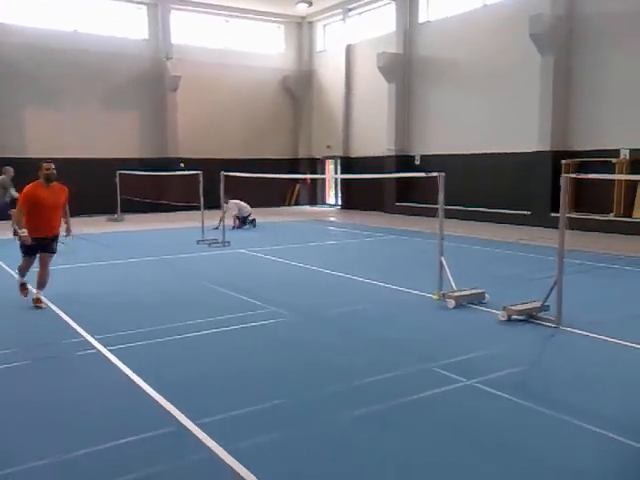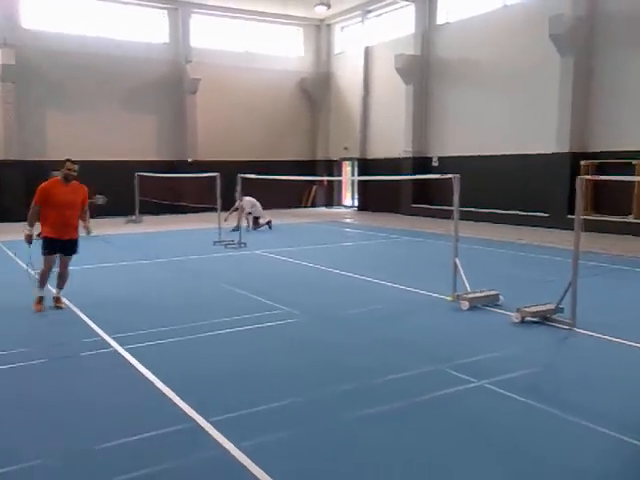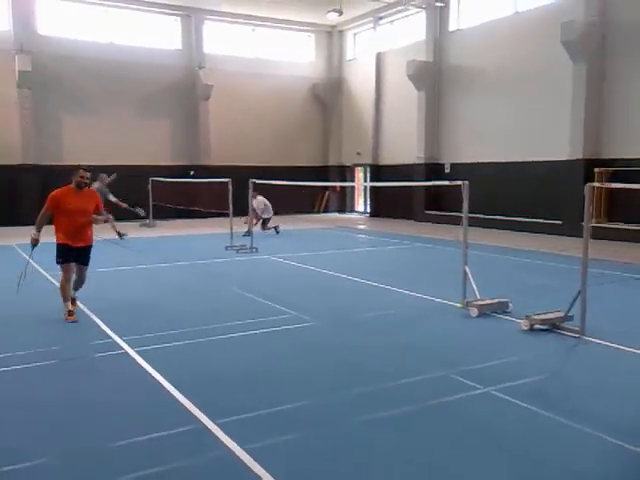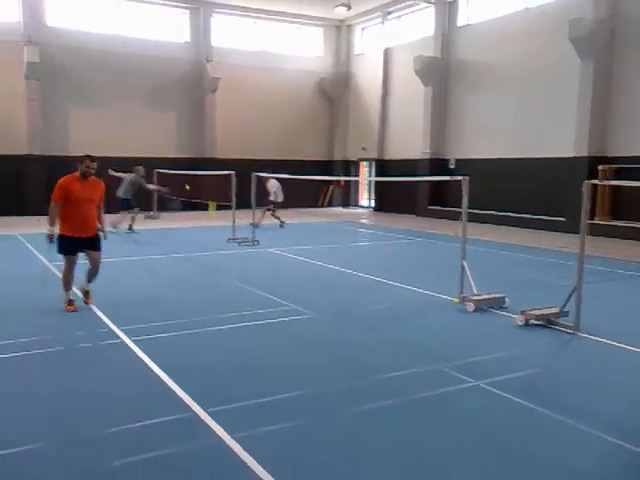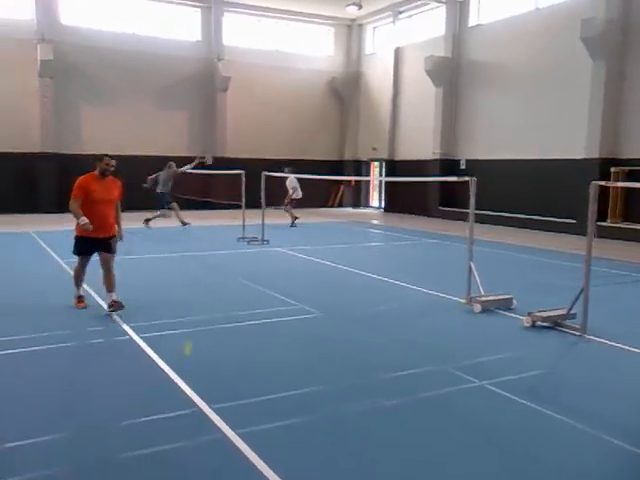
dt=0.2s
person 1, frame 1
left shoulder: (62, 189)
right shoulder: (30, 190)
left elbow: (64, 207)
right elbow: (19, 213)
left wrist: (68, 224)
right wrist: (23, 233)
left hip: (51, 235)
right hip: (31, 236)
left knee: (44, 266)
right knee: (27, 264)
left ankle: (38, 297)
right ankle: (22, 280)
person 1, frame 2
left shoulder: (81, 189)
right shoulder: (46, 187)
left elbow: (84, 210)
right elbow: (34, 209)
left wrist: (86, 223)
right wrist: (29, 230)
left hip: (71, 236)
right hip: (50, 234)
left knee: (64, 267)
right knee: (48, 267)
left ankle: (57, 296)
right ankle: (40, 295)
person 1, frame 3
left shoulder: (94, 195)
right shoulder: (58, 195)
left elbow: (103, 215)
right elbow: (44, 215)
left wrist: (99, 219)
right wrist: (36, 234)
left hip: (85, 242)
right hip: (65, 242)
left knee: (81, 275)
right knee: (67, 275)
left ankle: (73, 295)
right ankle: (68, 309)
person 1, frame 4
left shoulder: (99, 184)
right shoulder: (65, 183)
right elbow: (54, 207)
left wrist: (101, 224)
right wrist: (51, 228)
left hip: (91, 232)
right hip: (69, 233)
left knee: (96, 263)
right knee: (70, 266)
left ankle: (86, 288)
right ankle: (69, 299)
person 1, frame 5
left shoulder: (116, 184)
right shoulder: (84, 182)
right elbow: (73, 205)
left wrist: (119, 227)
right wrist: (83, 221)
left hip: (108, 234)
right hip: (86, 233)
left knee: (108, 266)
right knee: (82, 265)
left ankle: (112, 300)
right ankle: (78, 295)
